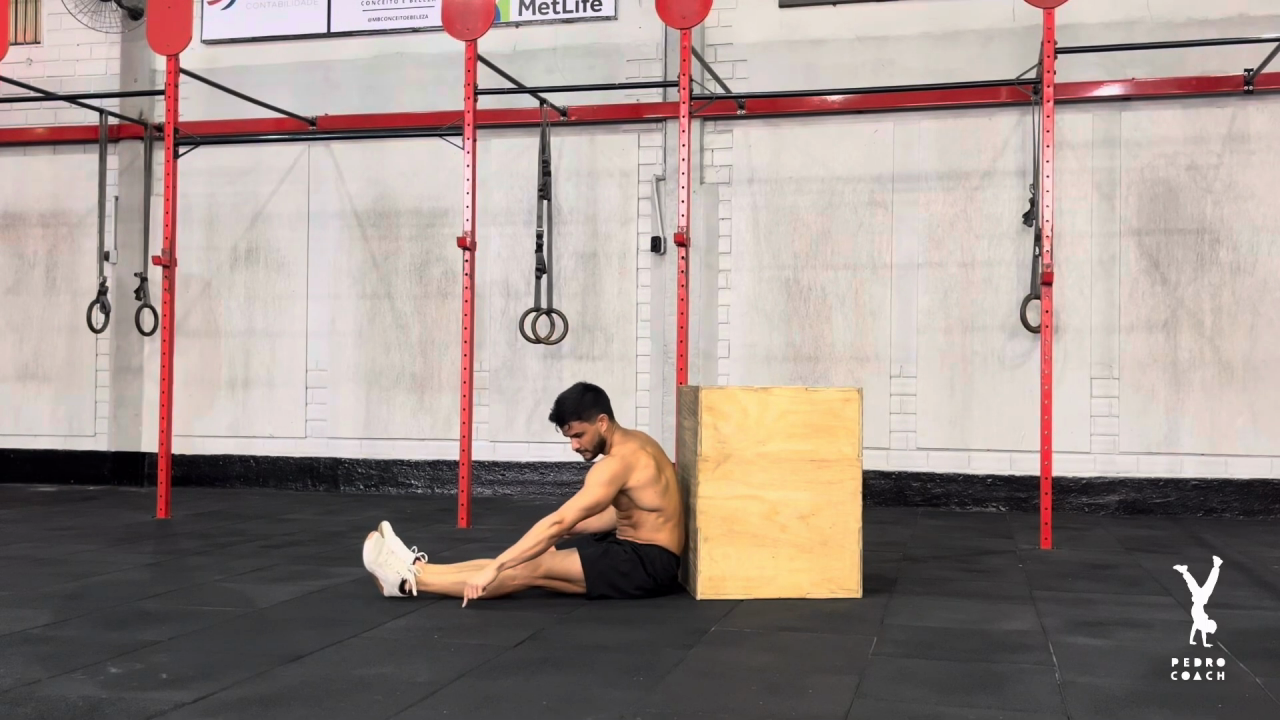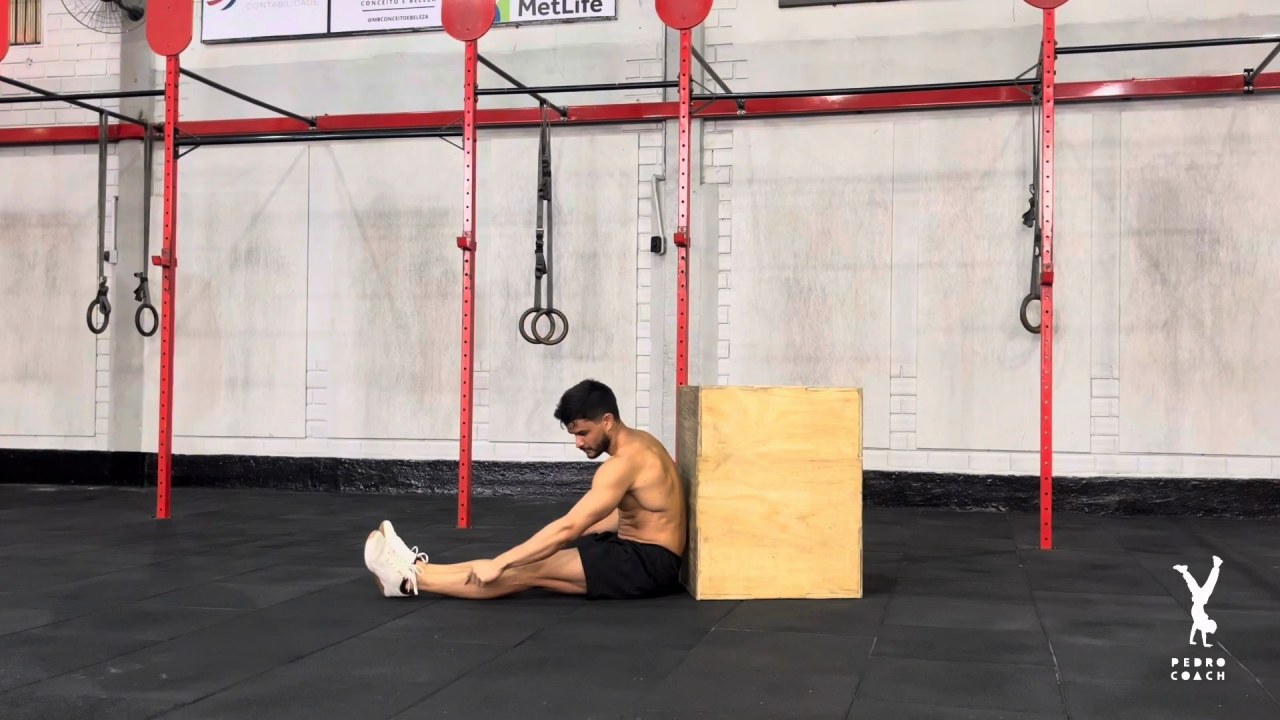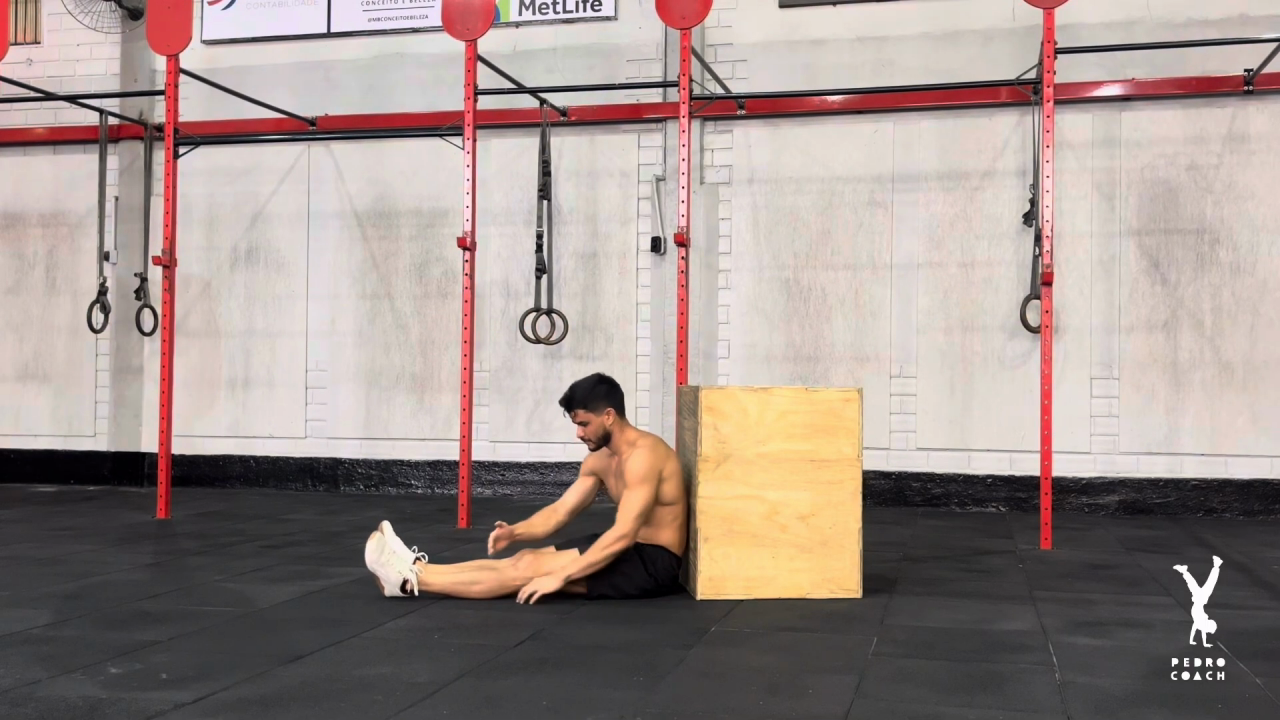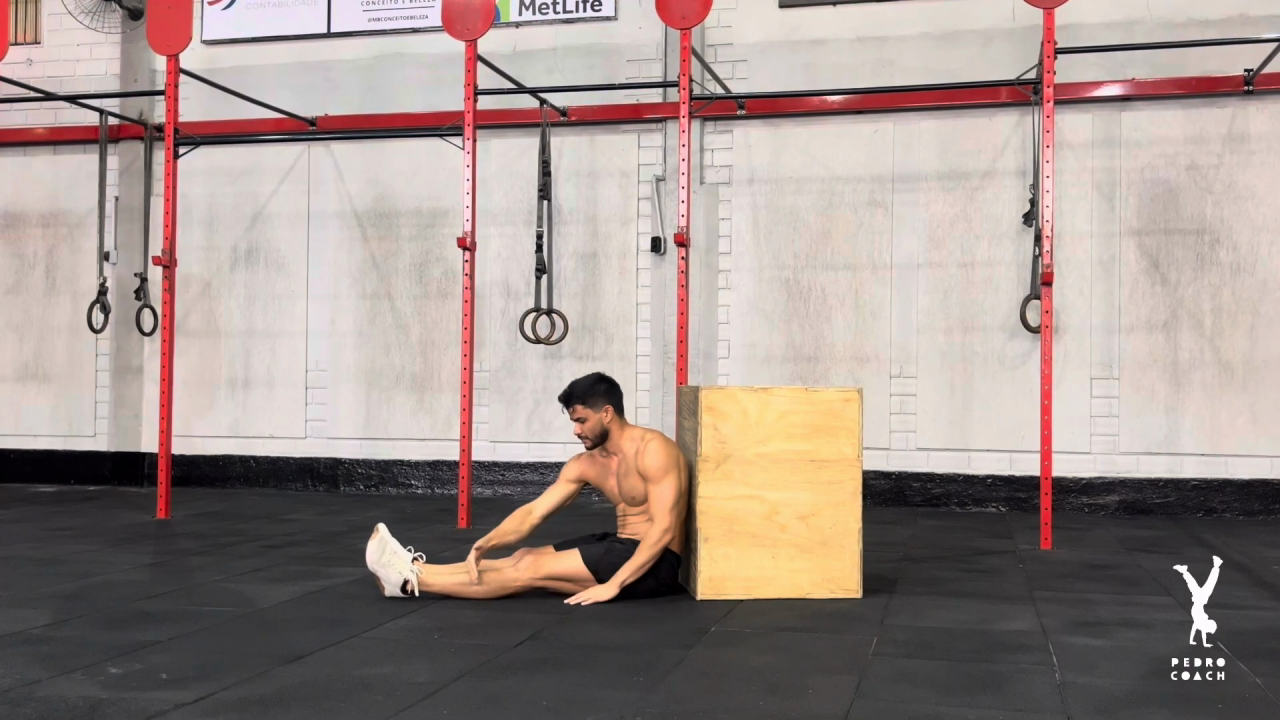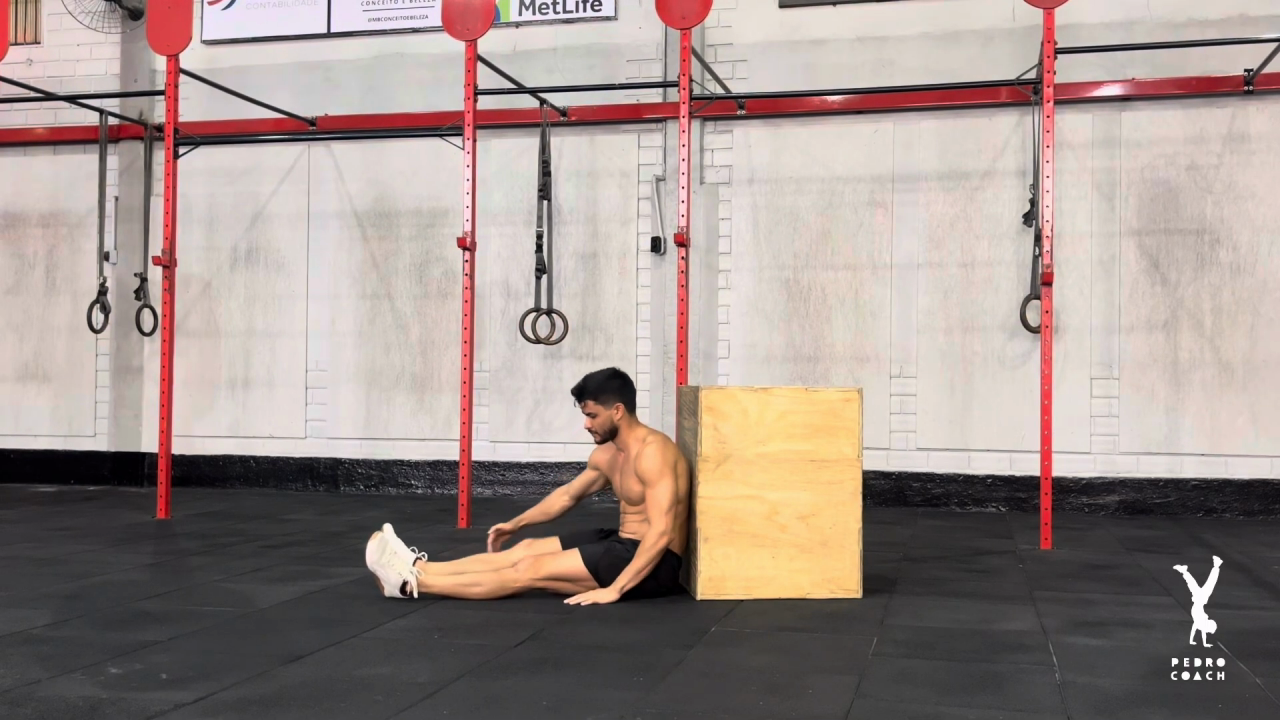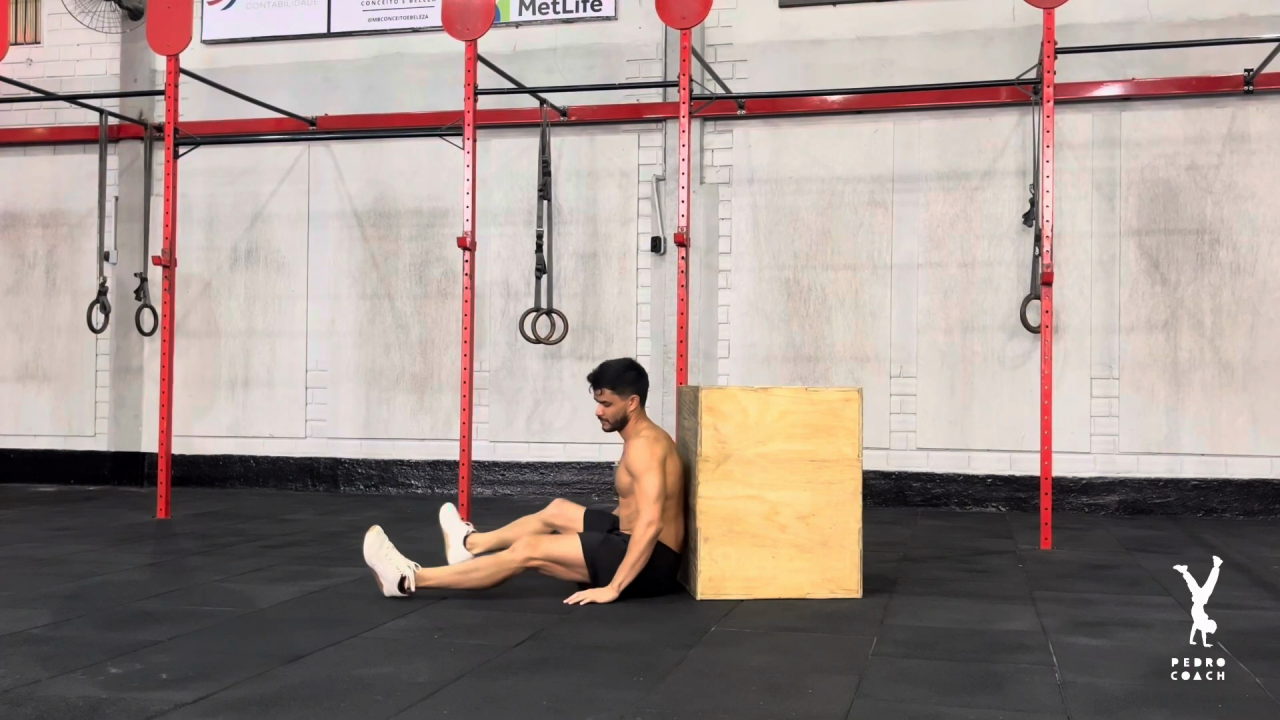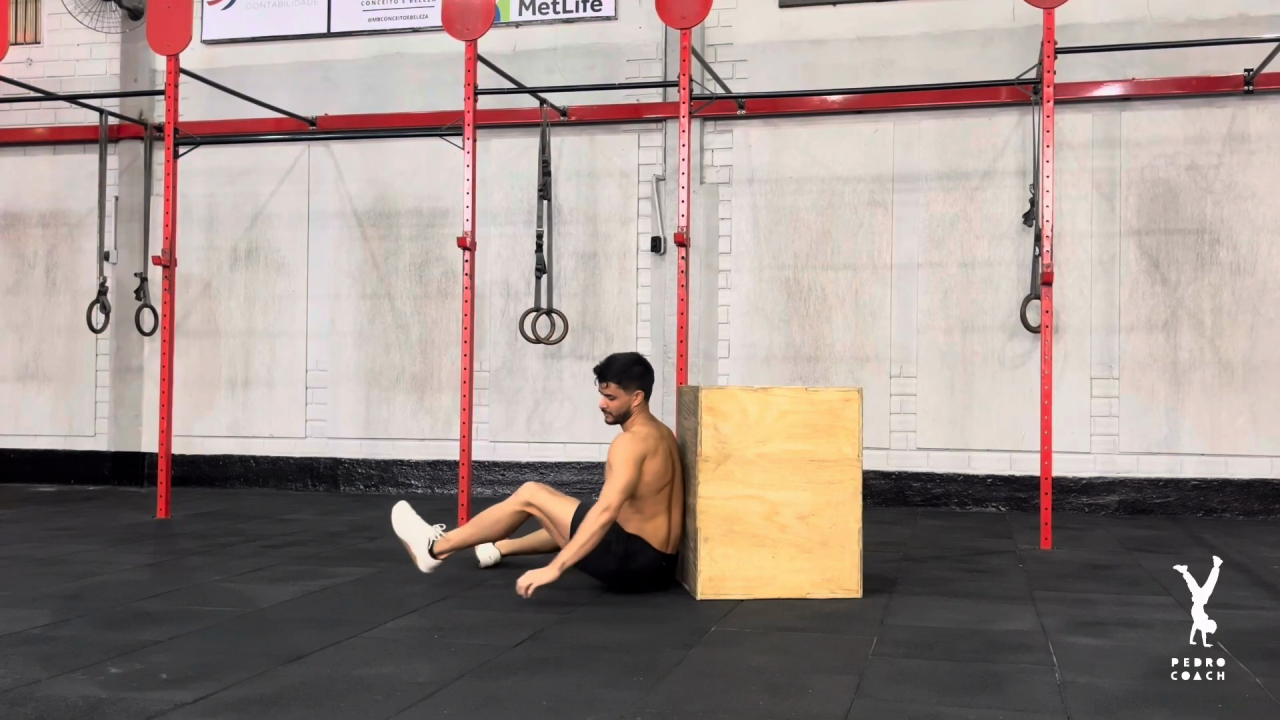
dt=0.3s
person 1, frame 1
left shoulder: (619, 461)
right shoulder: (632, 443)
left elbow: (558, 522)
left wrist: (494, 568)
right wrist: (569, 530)
left hip: (649, 564)
right hip: (633, 549)
left knee: (530, 569)
right knee: (529, 557)
left ankle: (408, 580)
right ankle: (417, 567)
person 1, frame 2
left shoulder: (625, 461)
right shoulder: (635, 444)
left elbow: (568, 529)
left wrist: (500, 563)
left hip: (650, 564)
right hip: (632, 549)
left knee: (529, 571)
right knee: (522, 560)
left ankle: (409, 580)
right ankle: (417, 568)
person 1, frame 3
left shoulder: (643, 455)
right shoulder: (600, 459)
left elbow: (623, 534)
right elbow: (561, 510)
left wrist: (561, 576)
right wrist: (516, 532)
left hip: (652, 564)
right hip: (631, 551)
left knee: (529, 568)
right knee: (525, 558)
left ankle: (410, 581)
right ankle: (417, 568)
person 1, frame 4
left shoulder: (653, 449)
right shoulder: (585, 464)
left elbow: (664, 528)
right elbow: (532, 513)
left wrist: (614, 585)
right wrist: (485, 545)
left hip: (653, 564)
right hip: (623, 547)
left knee: (530, 571)
right knee: (521, 558)
left ankle: (411, 581)
right ankle: (416, 569)
person 1, frame 5
left shoulder: (652, 452)
right shoulder: (607, 453)
left elbow: (661, 532)
right elbow: (568, 494)
left wrist: (615, 589)
right wrist: (516, 523)
left hip: (653, 565)
right hip: (624, 546)
left knee: (531, 571)
right knee: (526, 549)
left ankle: (411, 583)
right ankle: (418, 568)
person 1, frame 6
left shoulder: (644, 446)
right shoulder: (648, 439)
left elbow: (651, 524)
left wrist: (614, 588)
left hip: (650, 564)
right hip: (653, 559)
left knee: (527, 553)
right knee: (558, 511)
left ankle: (408, 580)
right ankle: (470, 544)
person 1, frame 7
left shoulder: (632, 441)
right shoulder: (661, 434)
left elbow: (605, 510)
left wrist: (554, 568)
left hip: (632, 559)
right hip: (659, 565)
left knee: (530, 495)
right knee: (575, 522)
left ankle: (436, 549)
right ankle: (500, 546)
